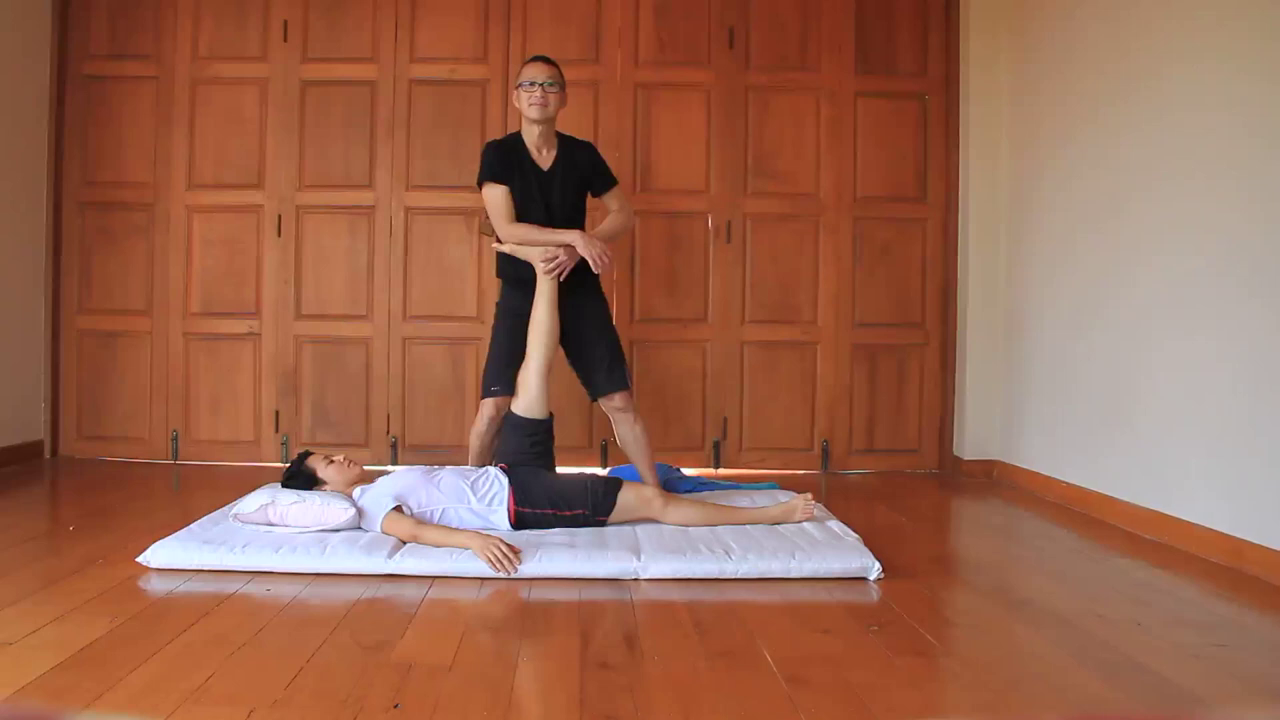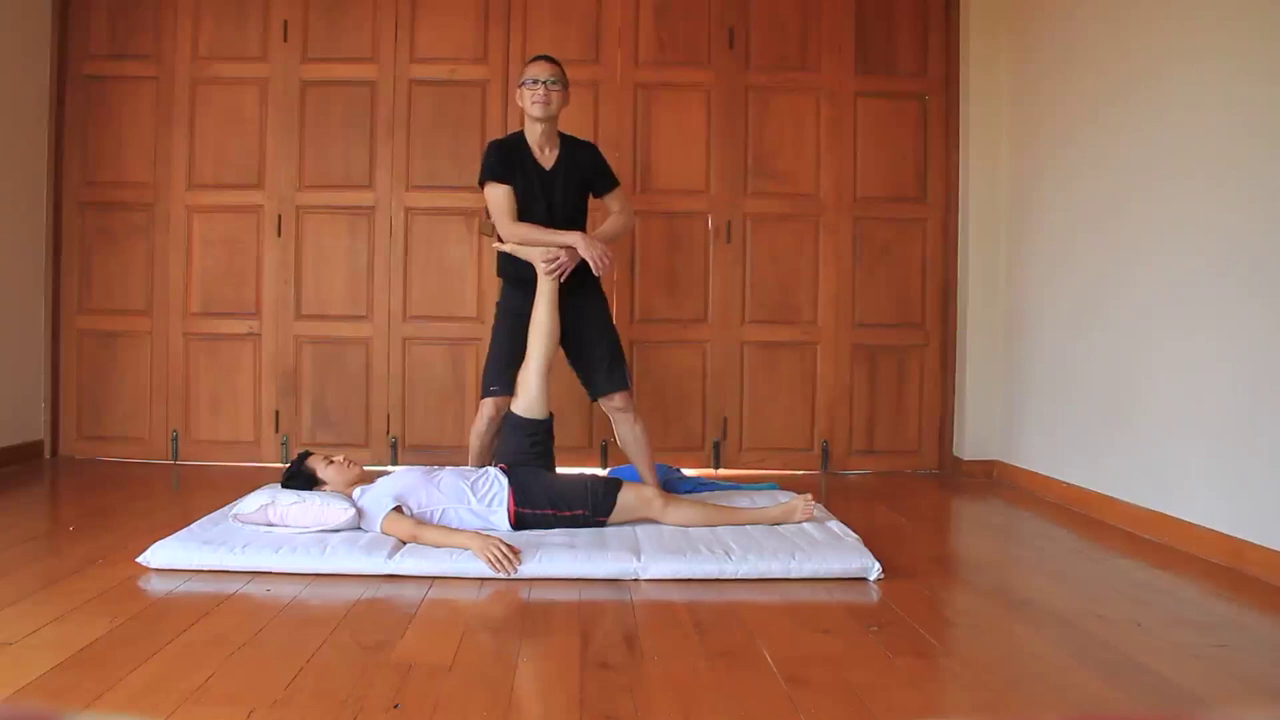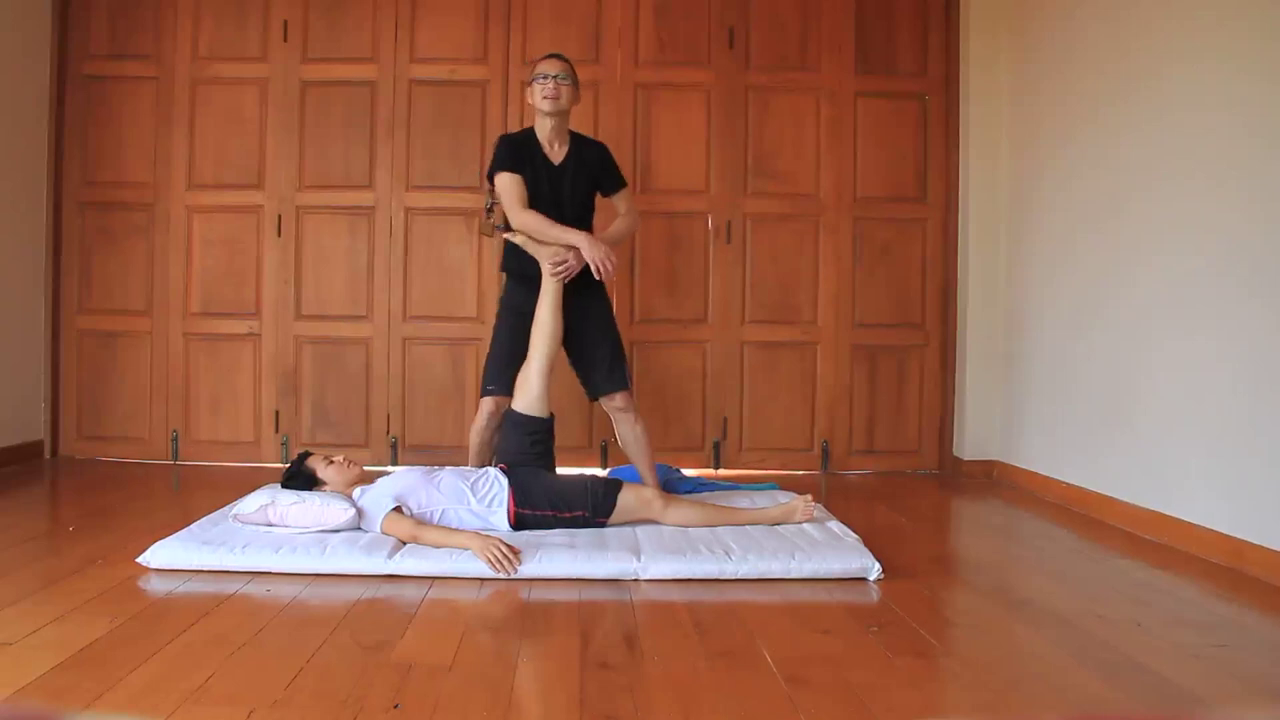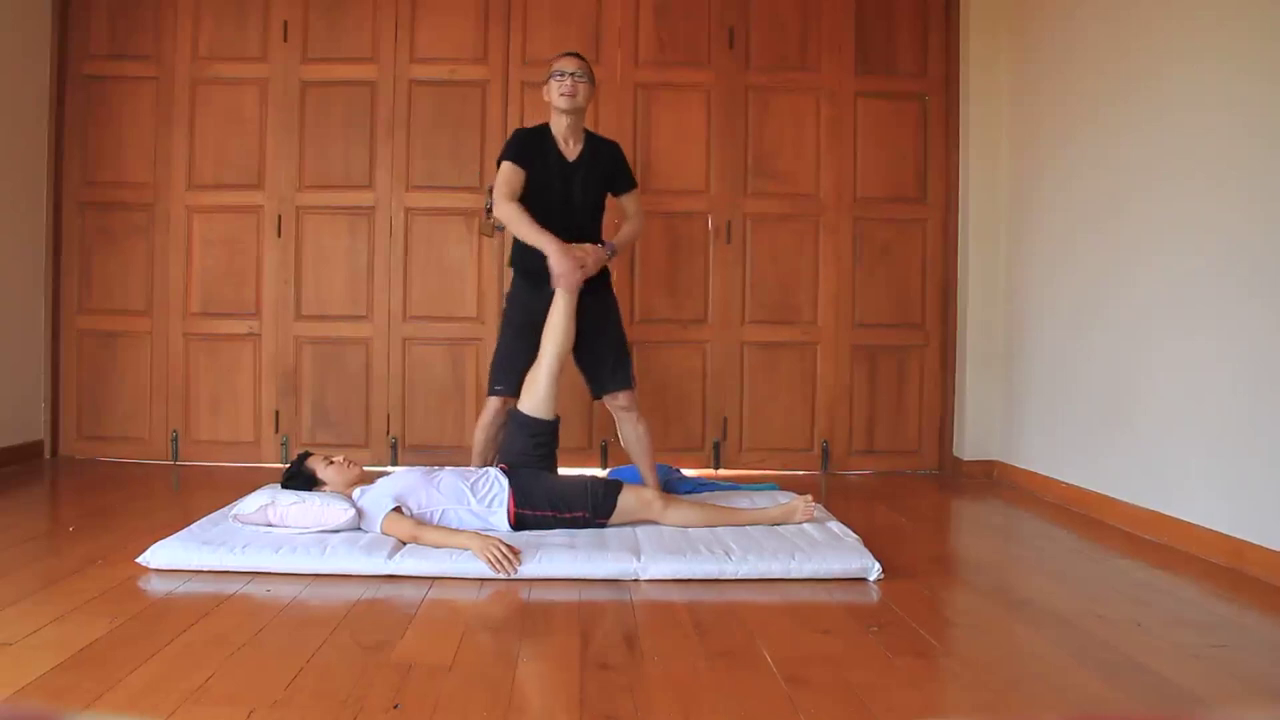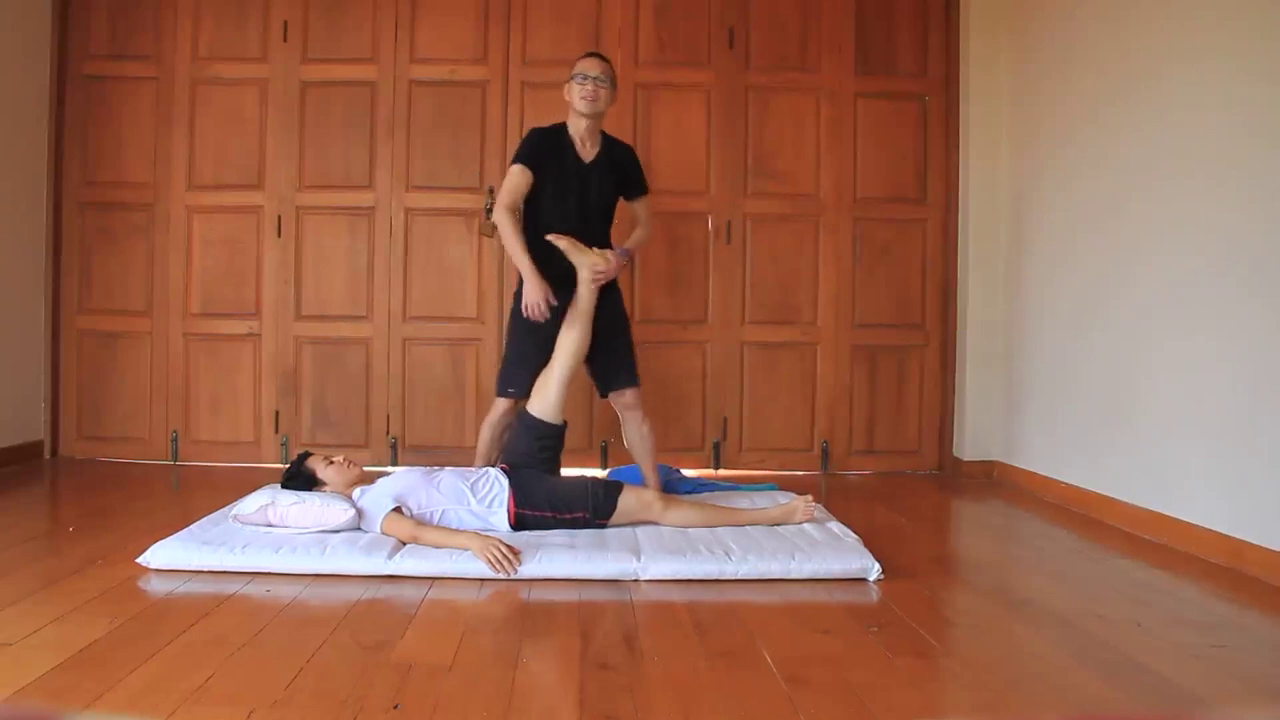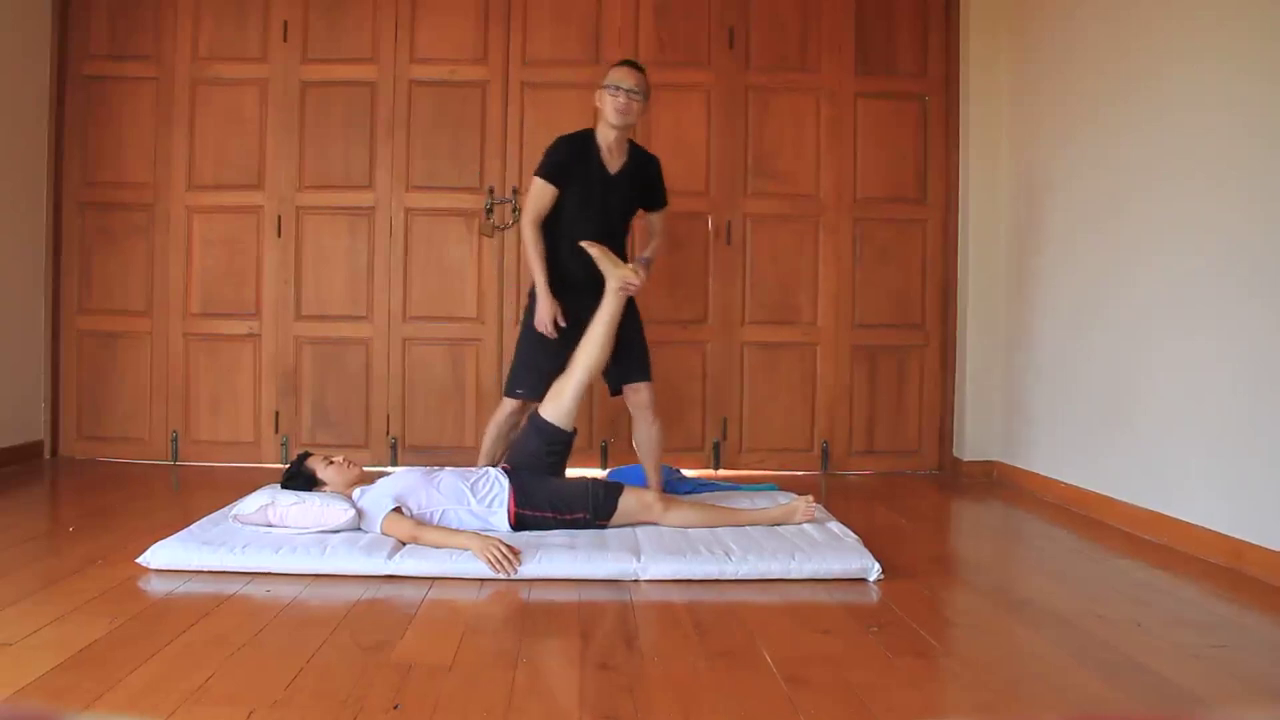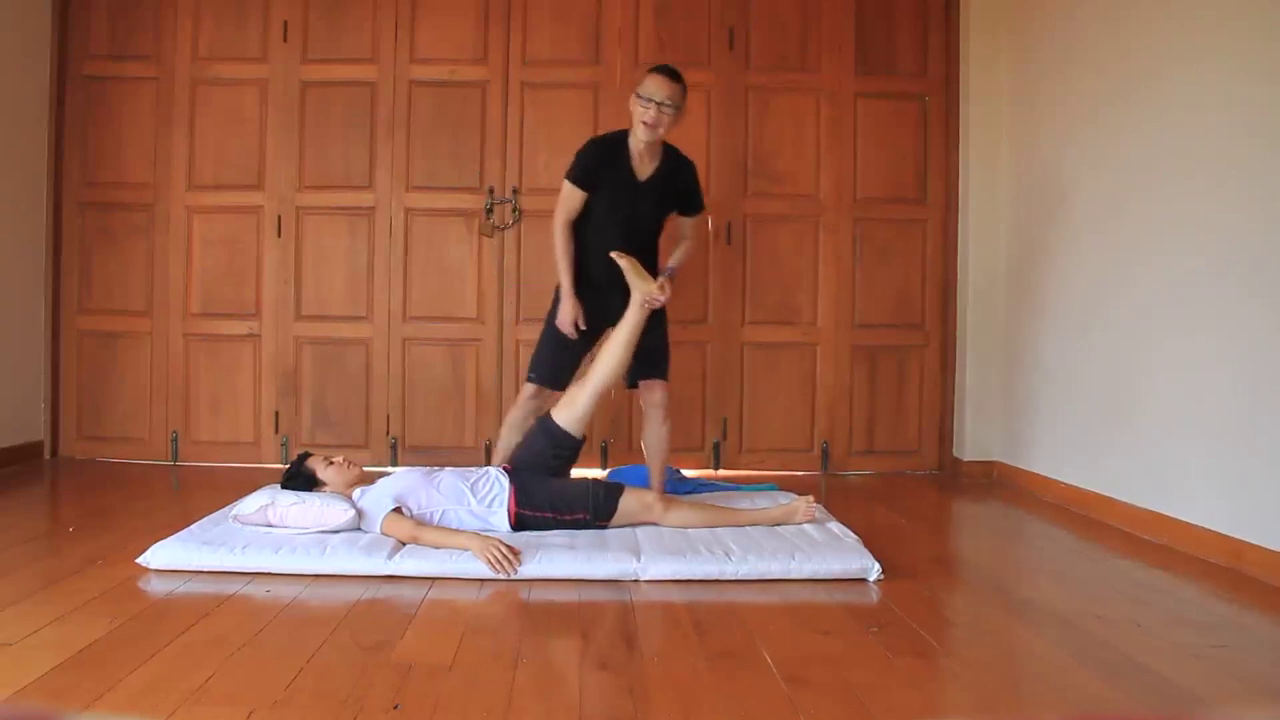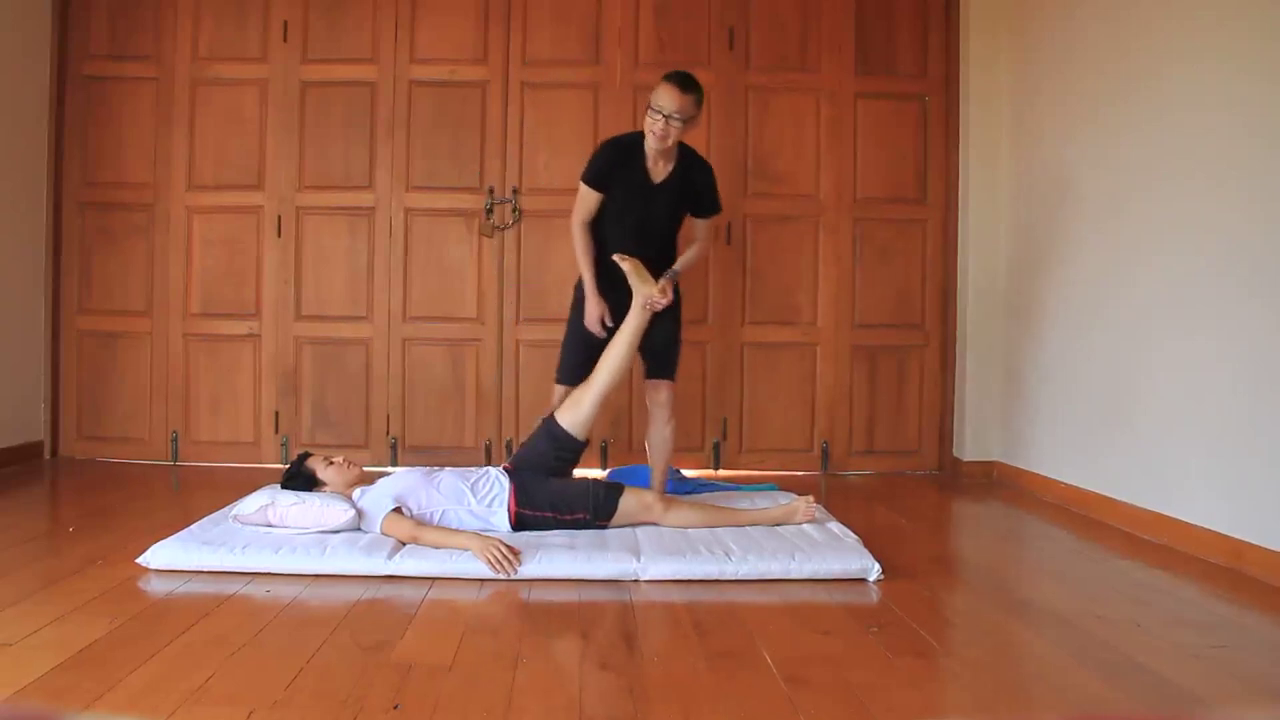
dt=0.2s
person 1, frame 1
left shoulder: (385, 484)
right shoulder: (369, 505)
right elbow: (414, 530)
right wrist: (473, 538)
left hip: (510, 477)
right hip: (516, 505)
left knee: (533, 377)
right knee: (651, 501)
right ankle: (772, 515)
person 1, frame 2
left shoulder: (384, 482)
right shoulder: (369, 505)
right elbow: (414, 531)
right wrist: (473, 538)
left hip: (510, 477)
right hip: (518, 505)
left knee: (533, 375)
right knee: (651, 501)
right ankle: (770, 514)
person 1, frame 3
left shoulder: (384, 483)
right shoulder: (369, 505)
right elbow: (414, 530)
right wrist: (474, 538)
left hip: (510, 476)
right hip: (518, 505)
left knee: (534, 376)
right knee: (651, 502)
right ankle: (773, 515)
person 1, frame 4
left shoulder: (382, 485)
right shoulder: (368, 508)
right elbow: (414, 533)
right wrist: (472, 539)
left hip: (508, 478)
right hip: (515, 507)
left knee: (542, 377)
right knee: (651, 503)
right ankle: (768, 517)
person 1, frame 5
left shoulder: (384, 484)
right shoulder: (369, 506)
right elbow: (414, 532)
right wrist: (473, 538)
left hip: (511, 478)
right hip: (517, 506)
left knee: (555, 377)
right knee: (651, 504)
left ankle: (585, 281)
right ankle: (771, 515)
person 1, frame 6
left shoulder: (385, 484)
right shoulder: (369, 505)
right elbow: (414, 532)
right wrist: (473, 538)
left hip: (512, 478)
right hip: (518, 506)
left knee: (569, 386)
right knee: (651, 504)
left ankle: (614, 290)
right ankle: (773, 516)
person 1, frame 7
left shoulder: (386, 485)
right shoulder: (368, 507)
right elbow: (414, 532)
right wrist: (473, 540)
left hip: (514, 478)
right hip: (519, 508)
left knee: (583, 395)
right knee: (652, 505)
left ankle: (639, 301)
right ankle: (774, 516)
person 1, frame 8
left shoulder: (387, 485)
right shoulder: (368, 507)
right elbow: (413, 532)
right wrist: (473, 540)
left hip: (514, 477)
right hip: (517, 507)
left knee: (589, 395)
right knee: (653, 506)
left ankle: (641, 304)
right ankle: (772, 517)
person 2, frame 1
left shoulder: (583, 154)
right shoulder: (498, 154)
left elbow: (622, 214)
right elbow: (505, 229)
left wrist: (578, 249)
right wrist: (575, 235)
left hip: (580, 292)
right hip: (520, 294)
left knee: (619, 401)
right knee: (493, 407)
left ankle: (656, 493)
person 2, frame 2
left shoulder: (585, 154)
right shoulder: (501, 153)
left elbow: (623, 215)
right elbow: (508, 228)
left wrist: (579, 250)
right wrist: (577, 237)
left hip: (581, 293)
right hip: (521, 294)
left knee: (619, 401)
right knee: (493, 407)
left ankle: (657, 493)
person 2, frame 3
left shoulder: (594, 153)
right shoulder: (511, 147)
left elbow: (629, 216)
right elbow: (518, 216)
left wrist: (588, 250)
right wrist: (582, 238)
left hip: (584, 293)
right hip: (525, 291)
left knee: (620, 401)
right knee: (493, 405)
left ankle: (657, 495)
person 2, frame 4
left shoulder: (607, 152)
right shoulder: (524, 142)
left elbow: (636, 218)
right elbow: (504, 204)
left wrist: (604, 251)
right wrist: (553, 248)
left hip: (592, 290)
right hip: (533, 288)
left knee: (623, 401)
right knee: (499, 402)
left ankle: (657, 494)
person 2, frame 5
left shoulder: (622, 156)
right shoulder: (540, 142)
left elbow: (644, 222)
right elbow: (504, 211)
left wrist: (623, 256)
right wrist: (531, 275)
left hip: (600, 291)
right hip: (542, 290)
left knee: (629, 400)
right knee: (508, 402)
left ankle: (657, 496)
person 2, frame 6
left shoulder: (647, 165)
right shoulder: (567, 150)
left elbow: (656, 232)
right elbow: (530, 222)
left wrist: (643, 265)
right wrist: (543, 294)
right hip: (559, 294)
left knee: (642, 398)
right knee: (517, 403)
left ankle: (657, 496)
person 2, frame 7
left shoulder: (681, 170)
right shoulder: (599, 152)
left elbow: (687, 237)
right elbow: (562, 222)
left wrist: (668, 276)
right wrist: (567, 295)
right hip: (585, 289)
left knee: (656, 397)
right knee: (535, 391)
left ankle: (657, 498)
person 2, frame 8
left shoulder: (697, 173)
right shoulder: (614, 153)
left elbow: (702, 239)
right elbow: (580, 222)
left wrist: (671, 278)
right wrist: (592, 294)
left hip: (657, 291)
right hip: (602, 285)
left knee: (660, 396)
right knee: (566, 390)
left ankle: (655, 497)
